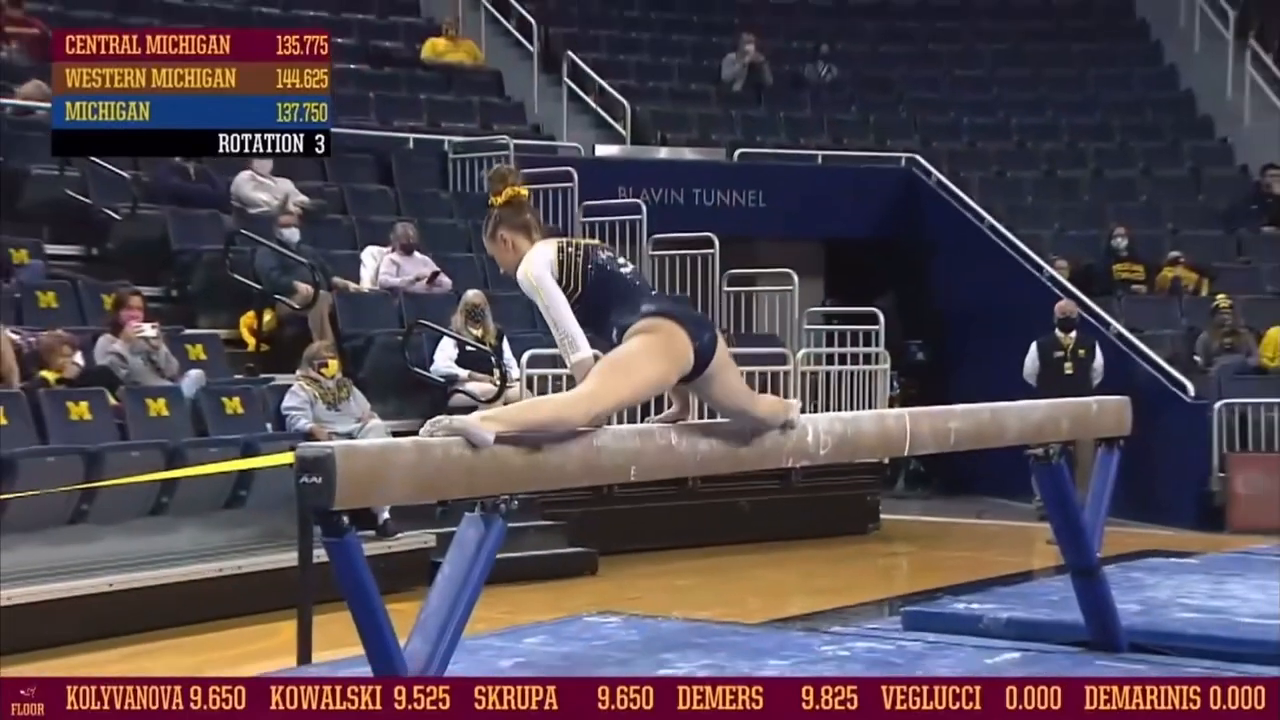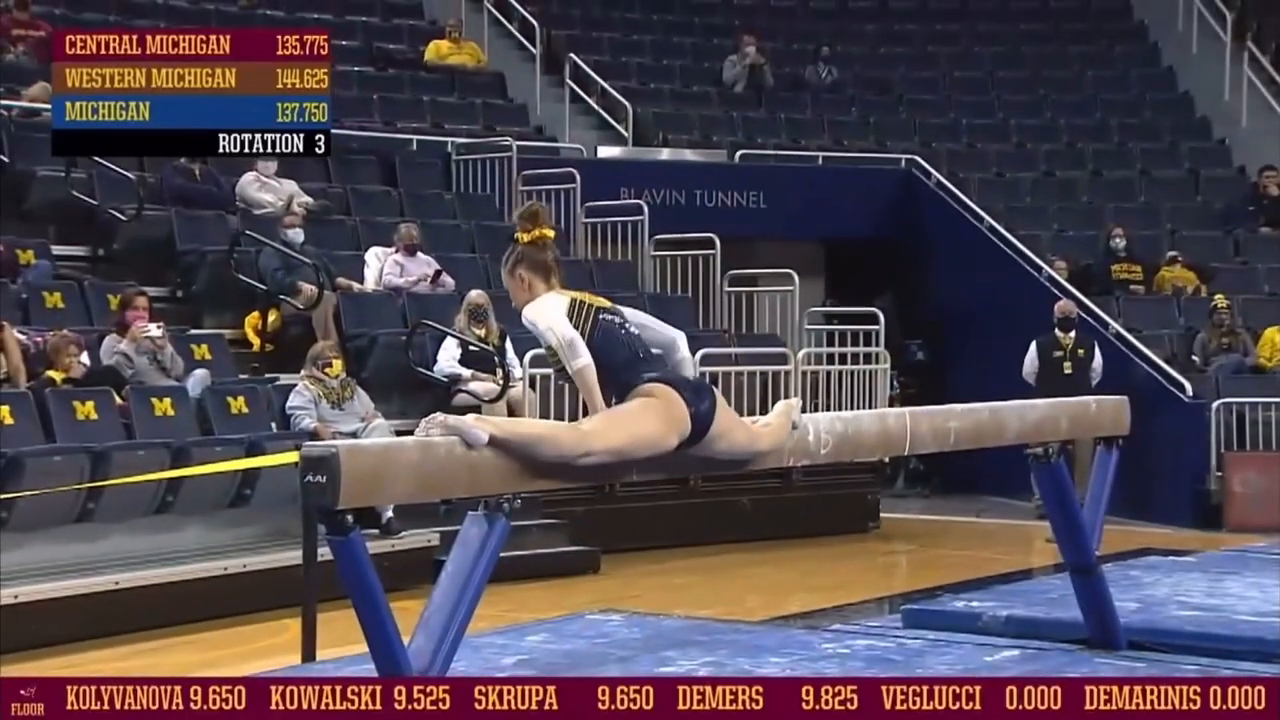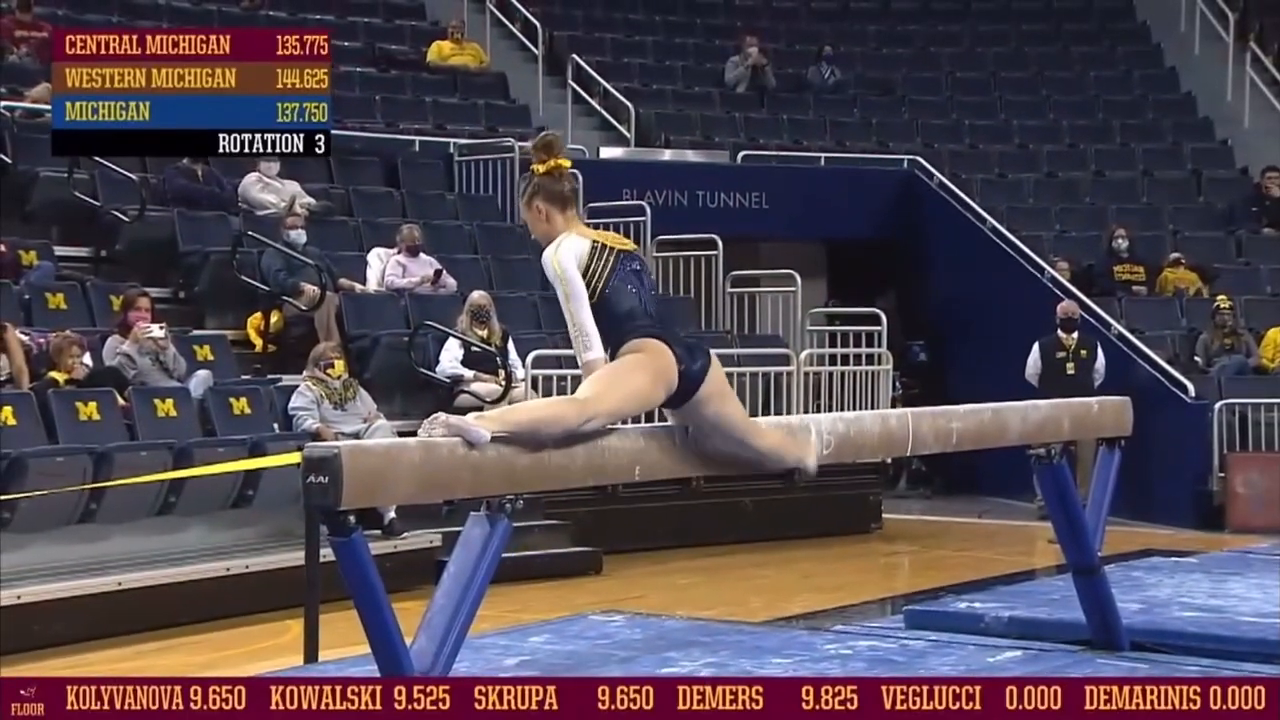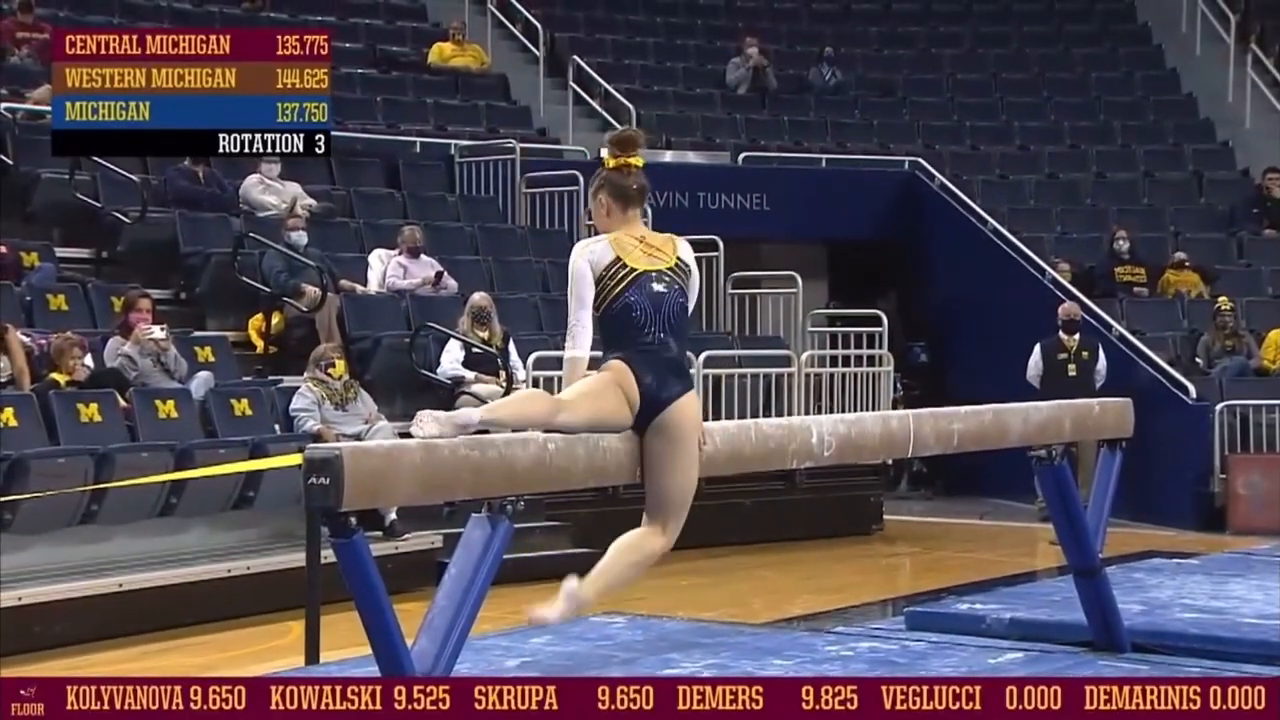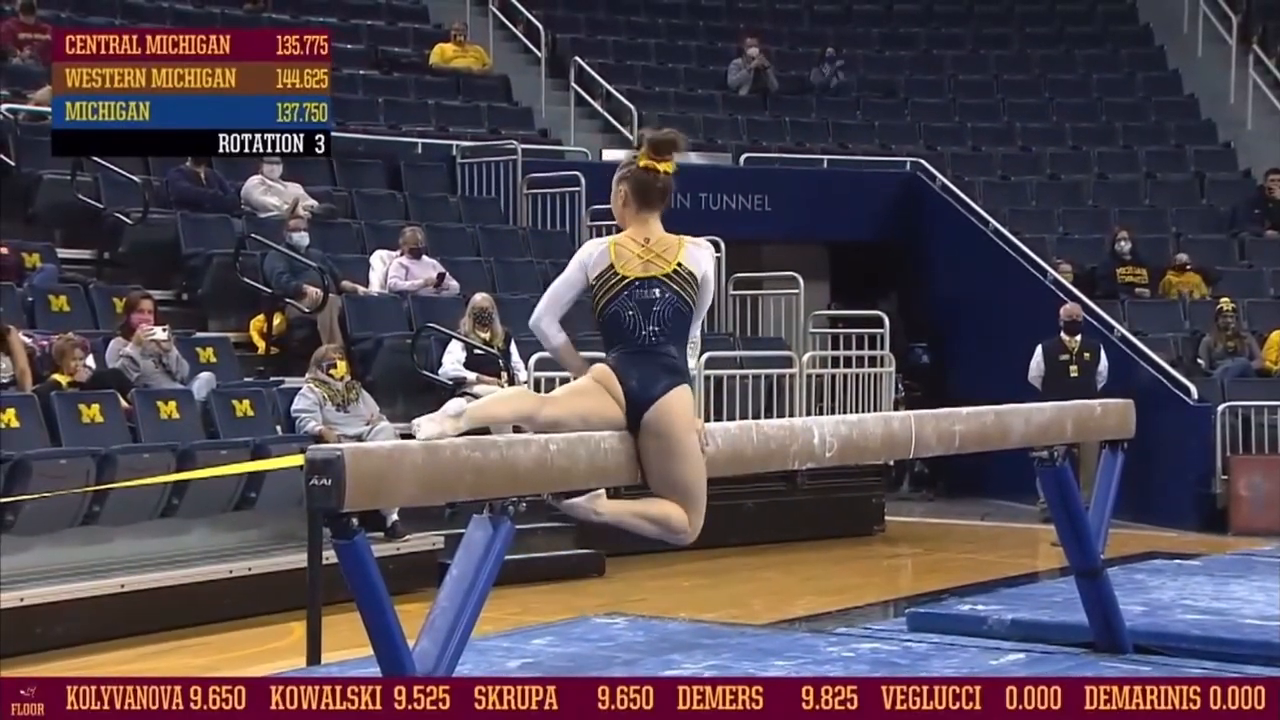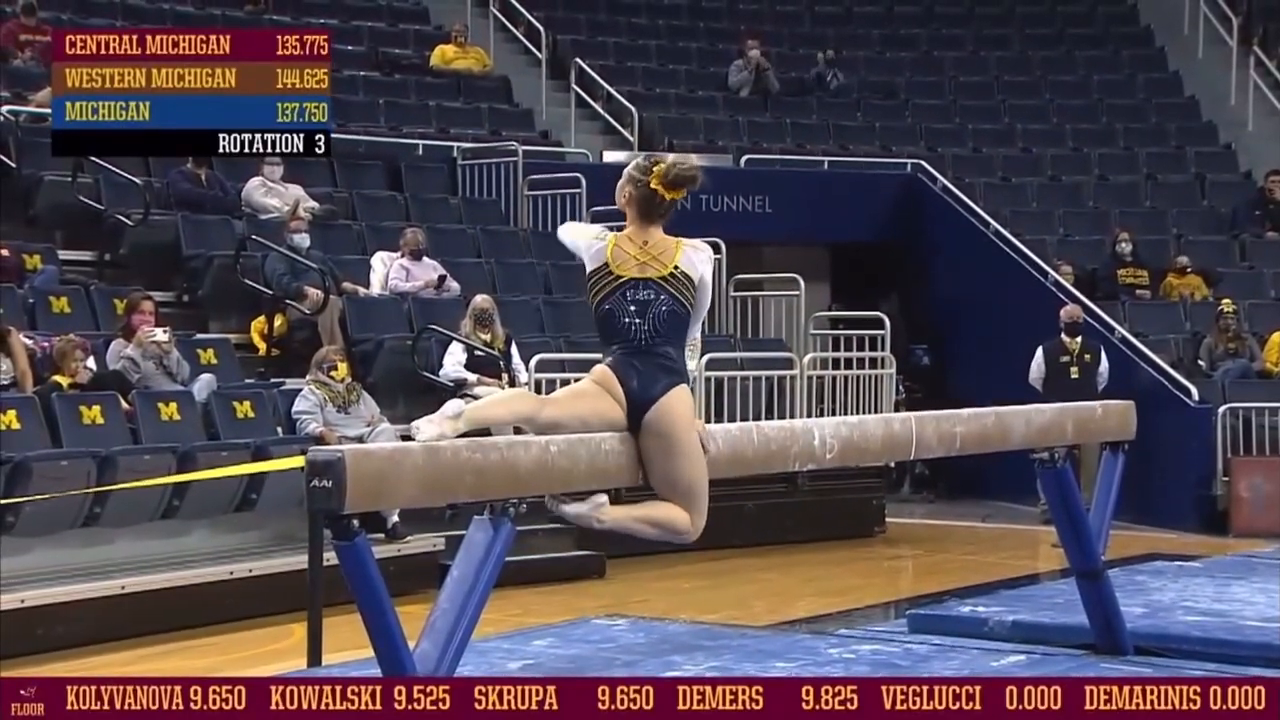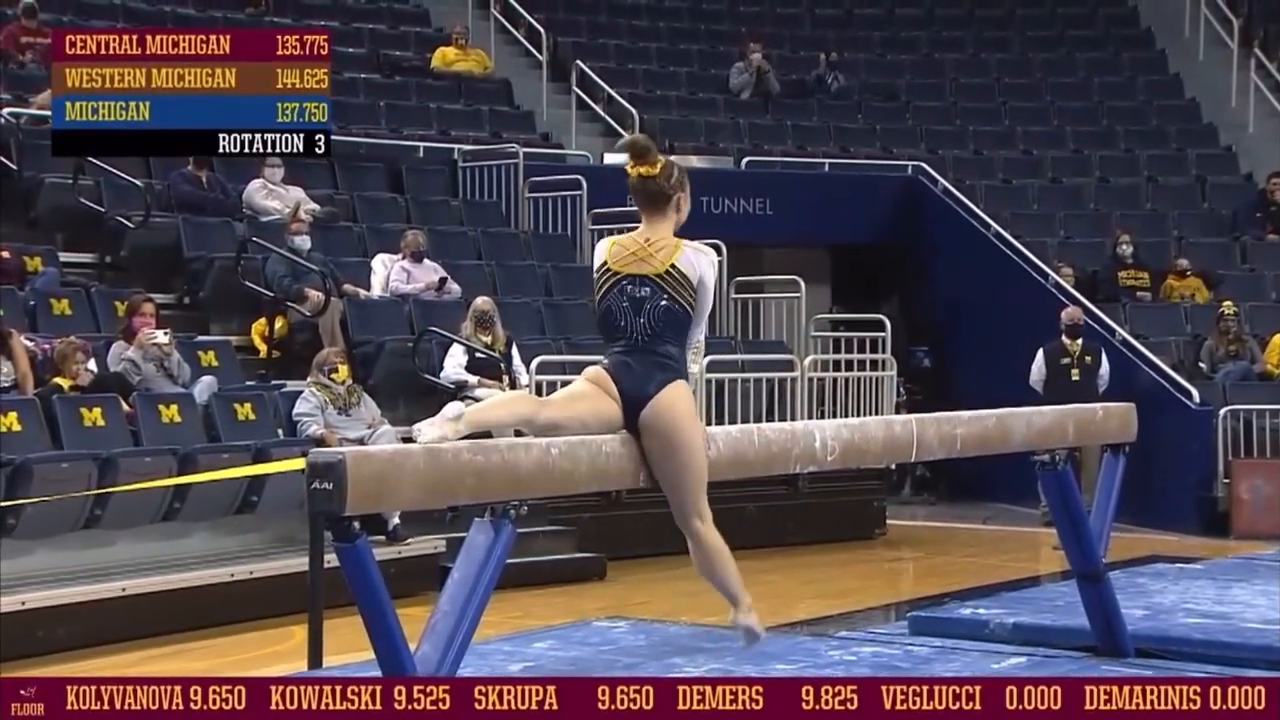
dt=0.4s
person 1, frame 1
left shoulder: (532, 263)
right shoulder: (586, 252)
left elbow: (572, 342)
left wrist: (596, 396)
right wrist: (680, 399)
left hip: (662, 342)
right hip: (694, 330)
left ankle: (481, 424)
person 1, frame 2
left shoulder: (539, 309)
right shoulder: (603, 306)
left elbow: (575, 352)
left wrist: (600, 422)
left hip: (660, 408)
right hip: (696, 402)
left ankle: (476, 428)
person 1, frame 3
left shoulder: (560, 255)
right shoulder: (624, 240)
left elbow: (589, 342)
left wrist: (598, 407)
left hip: (653, 360)
right hip: (694, 360)
right knee: (746, 437)
left ankle: (481, 425)
person 1, frame 4
left shoulder: (591, 251)
right shoulder: (683, 252)
left elbow: (578, 345)
left wrist: (565, 405)
left hip: (626, 382)
right hip: (678, 391)
right knee: (662, 529)
left ankle: (469, 418)
person 1, frame 5
left shoulder: (597, 252)
right shoulder: (701, 255)
left elbow: (543, 322)
left wrist: (579, 371)
left hip: (615, 383)
right hip: (667, 392)
right knee: (685, 521)
left ankle: (462, 417)
right ankle: (597, 507)
person 1, frame 6
left shoulder: (595, 244)
right shoulder: (698, 257)
left elbow: (566, 230)
left hip: (617, 387)
right hip: (665, 394)
right knee: (689, 519)
left ankle: (460, 417)
right ankle: (604, 515)
person 1, frame 7
left shoulder: (605, 250)
right shoulder: (700, 259)
right wrist: (686, 412)
left hip: (613, 378)
right hip: (663, 391)
right knee: (696, 519)
left ankle: (464, 419)
right ankle: (743, 609)
person 2, frame 1
left shoulder: (1090, 344)
right shoulder: (1040, 345)
left elbow: (1097, 373)
right elbow: (1029, 374)
left wrist: (1084, 389)
right wrist: (1046, 390)
left knee: (1083, 459)
right ankle: (1043, 502)
person 2, frame 2
left shoulder: (1089, 344)
right shoulder: (1040, 345)
left elbow: (1096, 372)
right elbow: (1029, 373)
left wrist: (1083, 389)
right wrist: (1045, 389)
right ankle: (1042, 500)
person 2, frame 3
left shoulder: (1092, 345)
right shoulder: (1042, 346)
left elbow: (1099, 373)
right elbow: (1031, 374)
left wrist: (1085, 390)
right wrist: (1049, 390)
left knee: (1085, 458)
right ankle: (1044, 501)
person 2, frame 4
left shoulder: (1093, 347)
right shoulder: (1044, 347)
left elbow: (1100, 375)
right elbow: (1033, 375)
left wrist: (1087, 391)
right wrist: (1049, 392)
left knee: (1086, 460)
right ankle: (1045, 503)
person 2, frame 5
left shoulder: (1095, 348)
right shoulder: (1046, 348)
left elbow: (1102, 376)
right elbow: (1034, 377)
left wrist: (1088, 393)
right wrist: (1052, 393)
left knee: (1088, 461)
left ankle: (1086, 504)
right ankle: (1047, 504)
person 2, frame 6
left shoulder: (1095, 349)
right shoulder: (1046, 350)
left elbow: (1103, 377)
right elbow: (1035, 379)
left wrist: (1089, 394)
right wrist: (1053, 395)
left knee: (1089, 463)
left ankle: (1087, 506)
right ankle: (1048, 506)
person 2, frame 7
left shoulder: (1096, 351)
right shoulder: (1047, 352)
left elbow: (1103, 380)
right elbow: (1036, 381)
left wrist: (1089, 397)
right wrist: (1053, 397)
left knee: (1089, 465)
left ankle: (1088, 508)
right ankle: (1049, 508)
person 3, frame 1
left shoulder: (347, 386)
right shoulder: (301, 390)
left elbow: (367, 411)
right elbow: (295, 419)
left wrist: (369, 417)
right wrist: (313, 429)
left hip: (359, 433)
right hip: (331, 439)
person 3, frame 2
left shoulder: (351, 386)
right shoulder: (305, 390)
left elbow: (372, 410)
right elbow: (299, 418)
left wrist: (373, 416)
right wrist: (317, 428)
left hip: (363, 432)
right hip: (335, 438)
person 3, frame 3
left shoulder: (353, 386)
right shoulder: (308, 390)
left elbow: (374, 411)
right elbow: (302, 419)
left wrist: (375, 417)
right wrist: (320, 429)
left hip: (365, 433)
right hip: (336, 439)
left knee: (383, 428)
person 3, frame 4
left shoulder: (354, 388)
right shoulder: (309, 391)
left elbow: (375, 412)
right elbow: (303, 421)
left wrist: (376, 418)
right wrist: (321, 430)
left hip: (367, 435)
right hip: (338, 440)
left knee: (384, 429)
person 3, frame 5
left shoulder: (356, 389)
right shoulder: (310, 392)
left elbow: (377, 414)
right elbow: (305, 421)
left wrist: (378, 420)
right wrist: (323, 431)
left hip: (369, 436)
right hip: (339, 441)
left knee: (385, 430)
person 3, frame 6
left shoulder: (357, 391)
right shoulder: (311, 394)
left elbow: (378, 415)
right elbow: (305, 423)
left wrist: (378, 421)
right wrist: (323, 432)
left hip: (370, 438)
right hip: (340, 442)
left knee: (386, 431)
person 3, frame 7
left shoulder: (358, 393)
right shoulder: (312, 396)
left elbow: (379, 418)
right elbow: (306, 425)
left wrist: (379, 424)
right wrist: (324, 435)
left hip: (370, 440)
right hip: (341, 445)
left knee: (387, 434)
